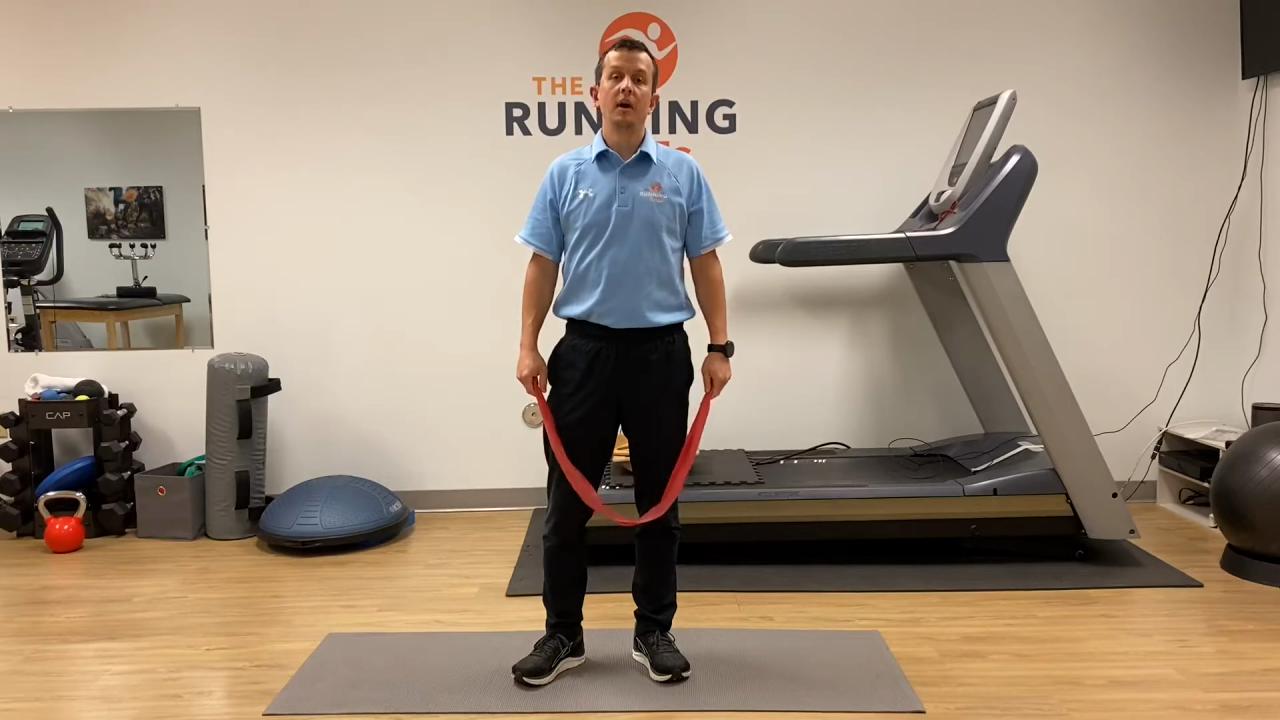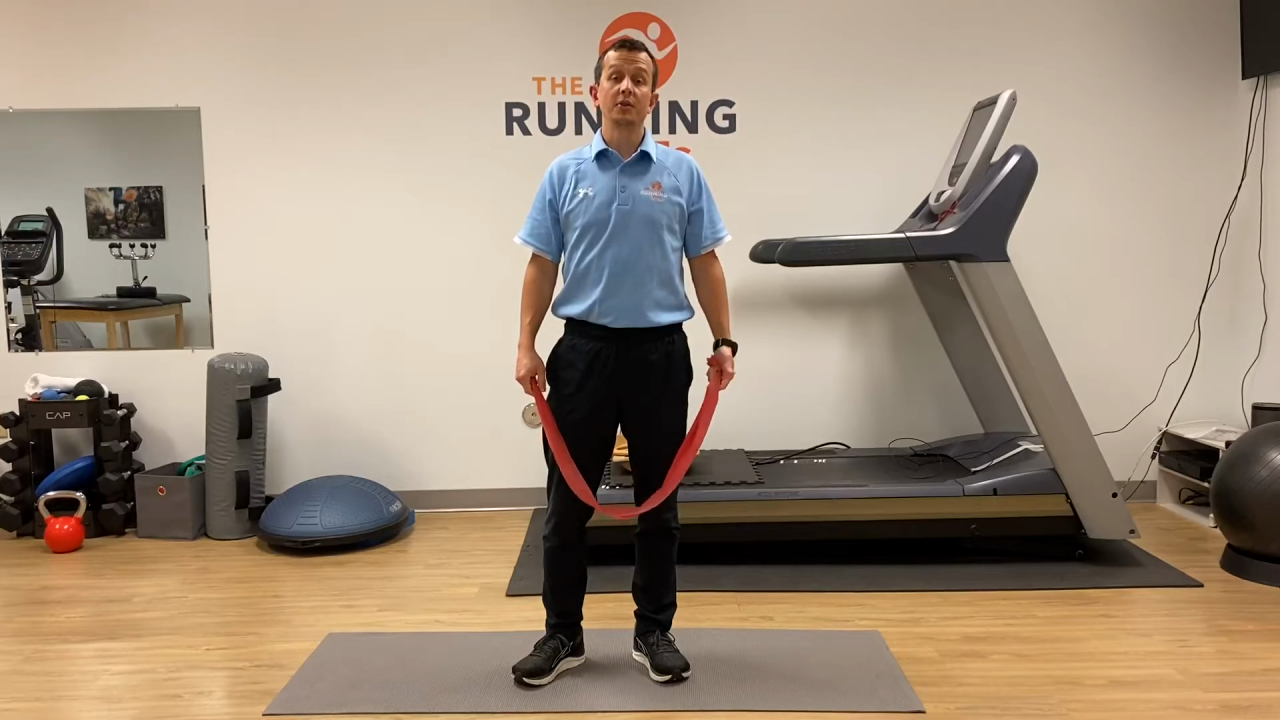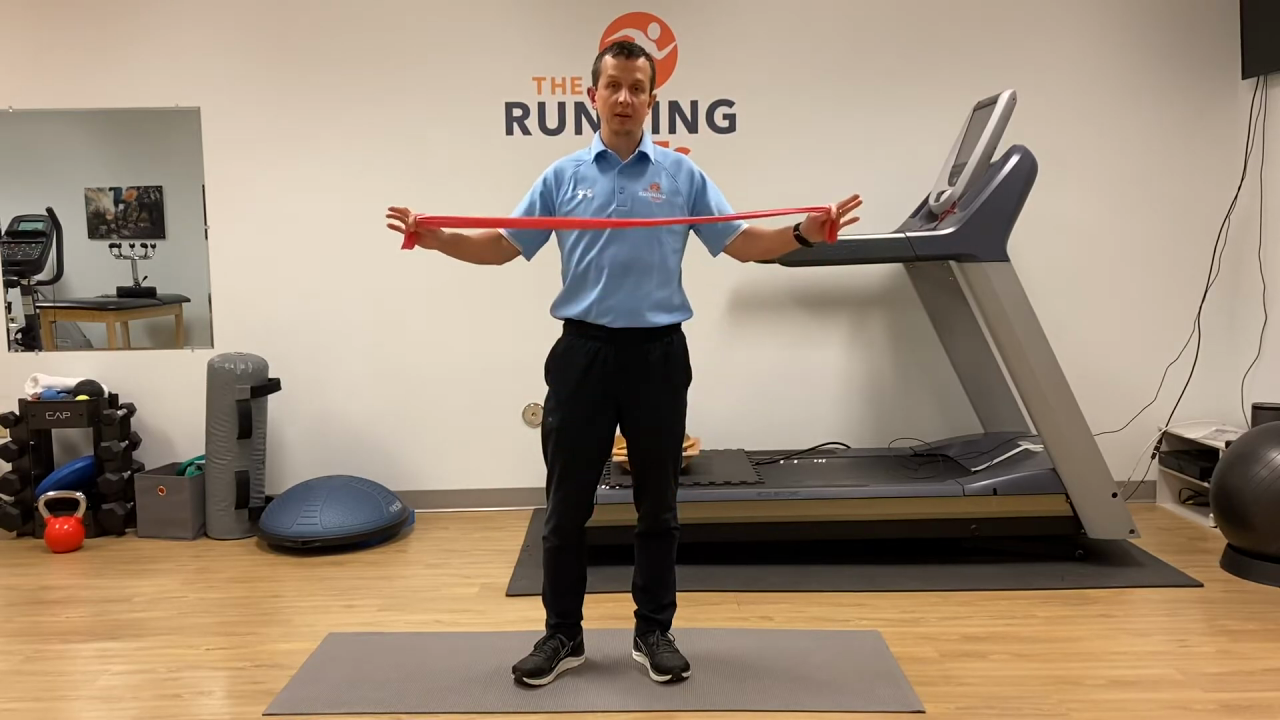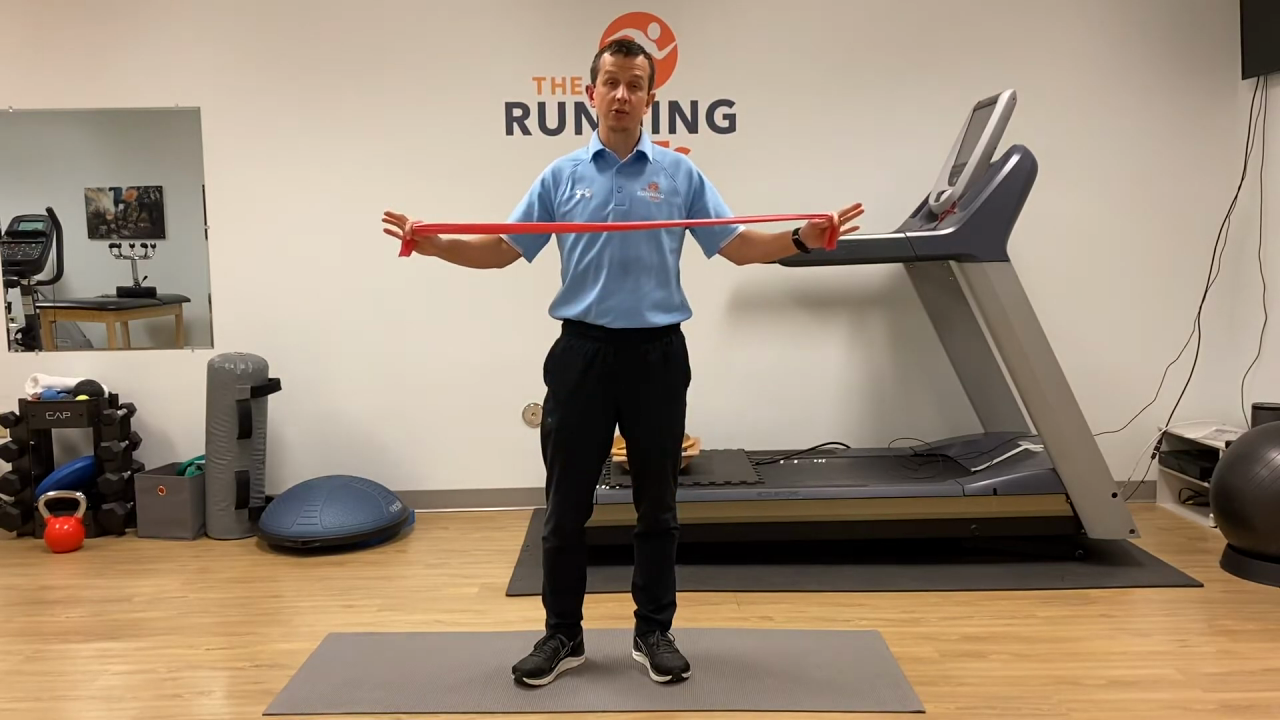
dt=1s
person 1, frame 1
left shoulder: (682, 173)
right shoulder: (564, 174)
left elbow: (705, 264)
right elbow: (542, 265)
left wrist: (719, 346)
right wrist: (528, 345)
left hip: (660, 351)
right hip: (584, 350)
left knee: (659, 502)
right knee: (568, 502)
left ankle: (653, 631)
right ankle: (562, 634)
person 1, frame 2
left shoulder: (682, 173)
right shoulder: (563, 174)
left elbow: (704, 264)
right elbow: (541, 266)
left wrist: (724, 340)
right wrist: (525, 346)
left hip: (659, 352)
right hip: (583, 351)
left knee: (658, 504)
right knee: (567, 503)
left ankle: (654, 632)
right ankle: (562, 634)
person 1, frame 3
left shoulder: (682, 174)
right shoulder: (563, 176)
left elbow: (741, 243)
right elbow: (504, 246)
left wrist: (805, 232)
right wrist: (436, 239)
left hip: (658, 353)
right hip: (582, 351)
left knee: (657, 506)
right knee: (566, 505)
left ankle: (654, 632)
right ankle: (562, 634)
person 1, frame 4
left shoulder: (680, 174)
right shoulder: (561, 176)
left elbow: (737, 246)
right elbow: (503, 249)
left wrist: (801, 239)
right wrist: (437, 245)
left hip: (657, 353)
right hip: (581, 352)
left knee: (656, 507)
right knee: (566, 506)
left ankle: (653, 632)
right ankle: (562, 634)
